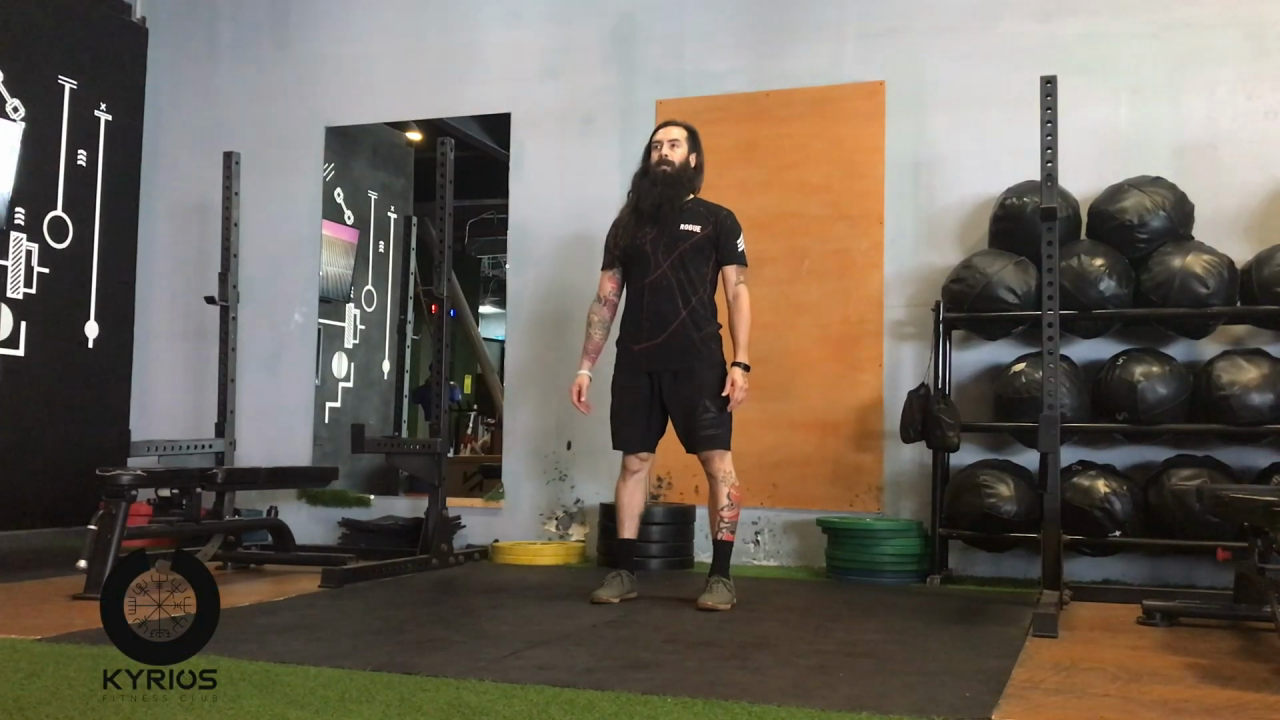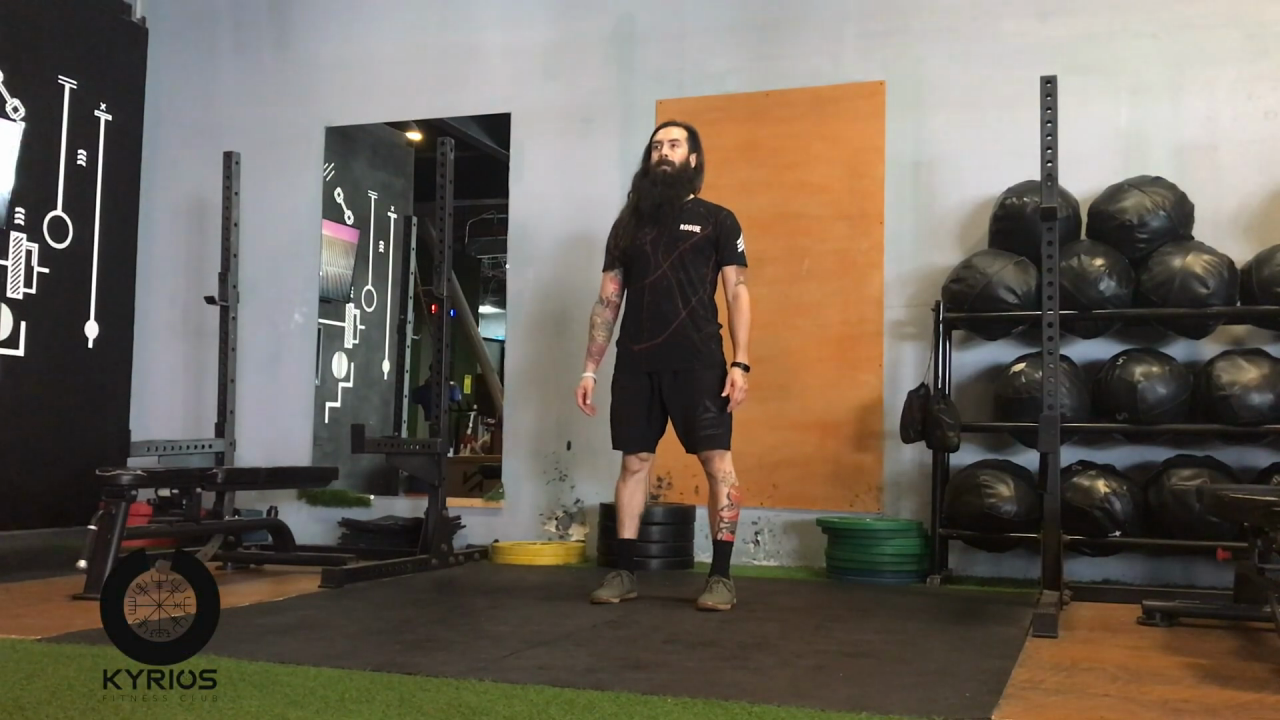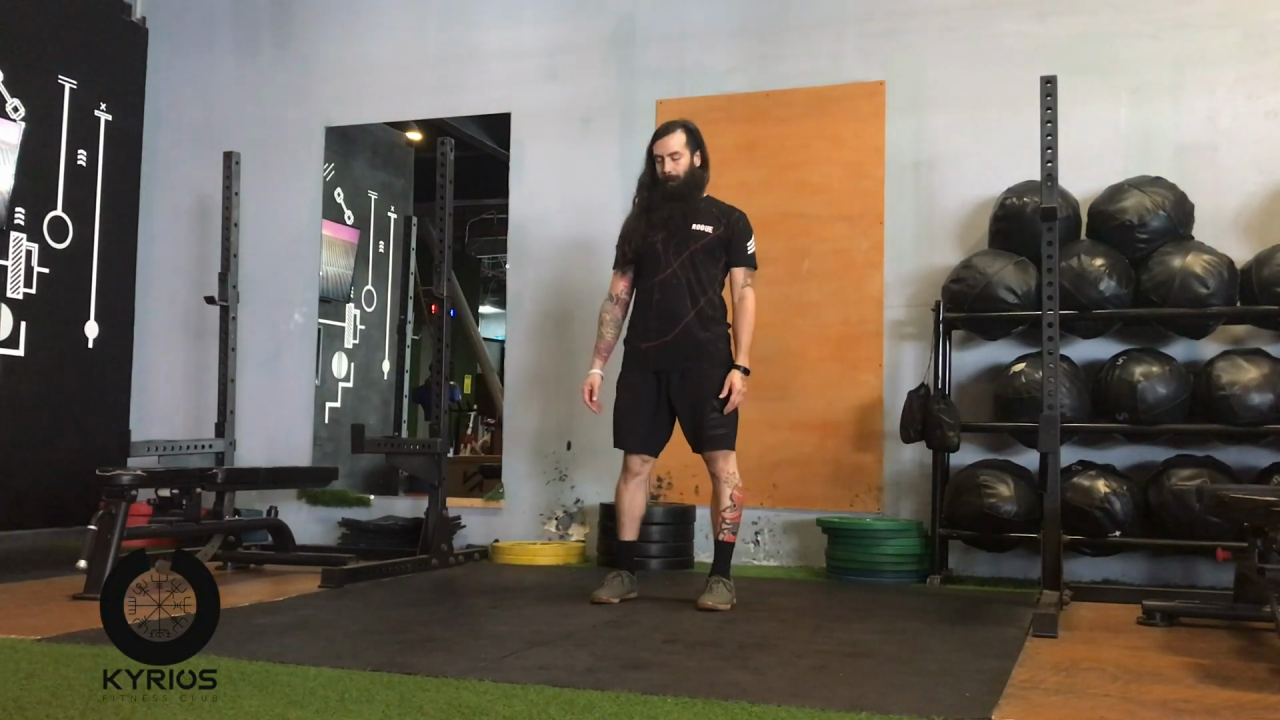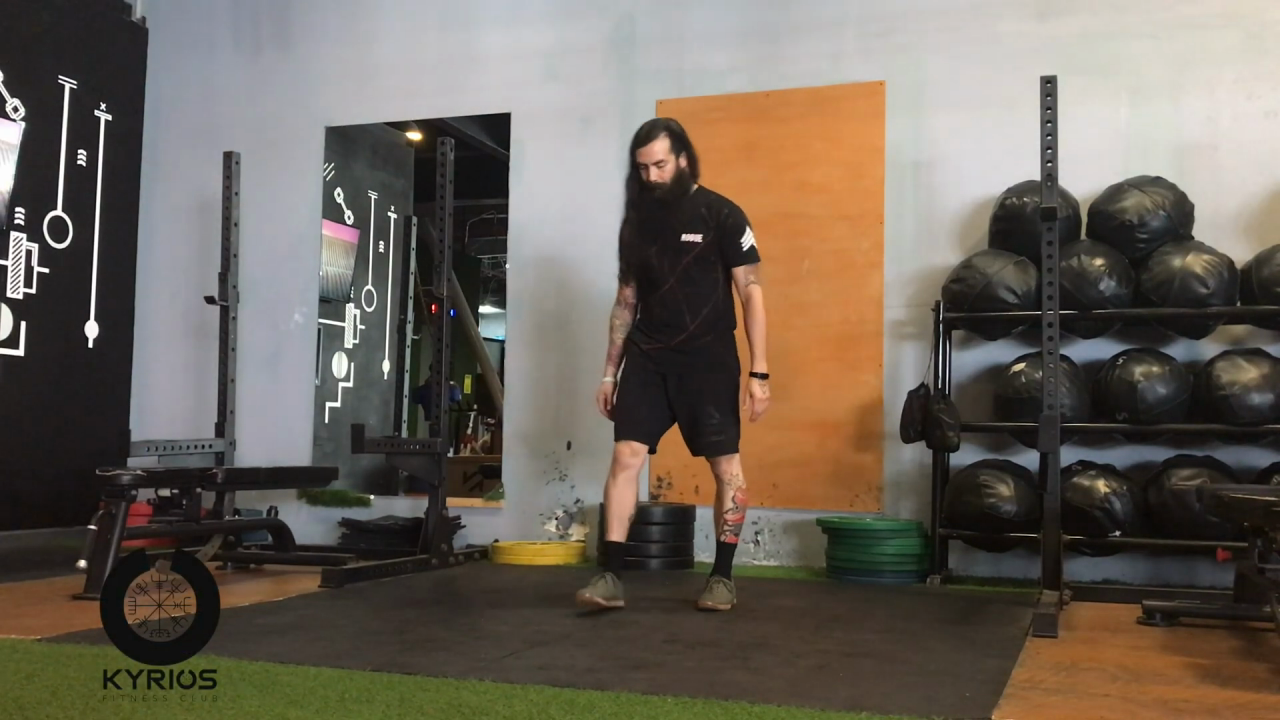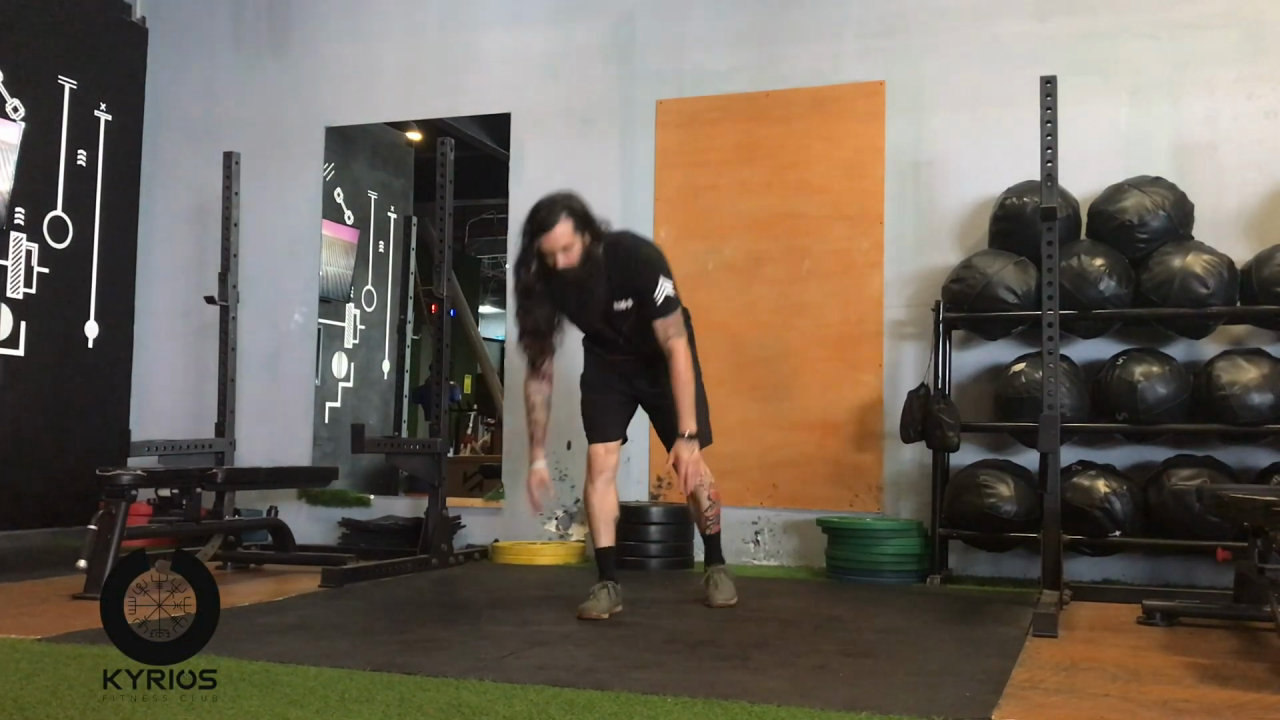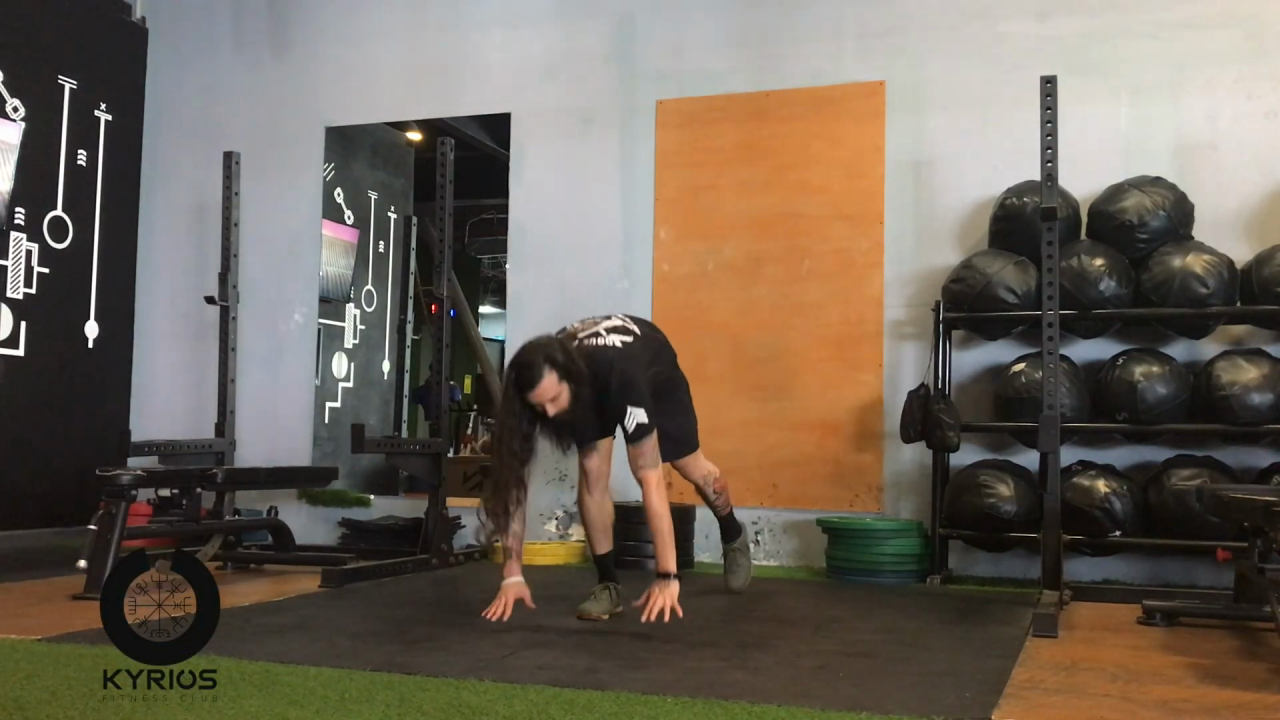
dt=0.5s
person 1, frame 1
left shoulder: (717, 220)
right shoulder: (628, 223)
left elbow: (737, 294)
right elbow: (605, 299)
left wrist: (740, 362)
right wrist: (585, 367)
left hip: (698, 362)
right hip: (636, 363)
left knee: (717, 461)
right knee: (634, 463)
left ankle: (721, 576)
right ankle: (624, 571)
person 1, frame 2
left shoulder: (716, 220)
right shoulder: (629, 224)
left elbow: (737, 293)
right elbow: (608, 300)
left wrist: (740, 362)
right wrist: (590, 369)
left hip: (697, 362)
right hip: (636, 363)
left knee: (717, 461)
right knee: (634, 462)
left ankle: (721, 576)
right ankle: (624, 571)
person 1, frame 3
left shoulder: (728, 220)
right shoulder: (640, 221)
left elbow: (744, 296)
right elbow: (617, 298)
left wrist: (740, 365)
right wrist: (597, 366)
left hip: (705, 361)
right hip: (643, 362)
left knee: (722, 463)
right knee: (634, 465)
left ankle: (721, 576)
right ankle: (624, 571)
person 1, frame 4
left shoulder: (722, 216)
right shoulder: (637, 221)
left elbow: (751, 294)
right elbow: (626, 301)
left wrist: (758, 372)
right wrist: (610, 372)
left hip: (708, 362)
right hip: (647, 360)
left knee: (725, 465)
right knee: (625, 458)
left ankle: (722, 576)
right ankle: (612, 574)
person 1, frame 5
left shoulder: (637, 257)
right shoulder: (544, 282)
left elbow: (677, 349)
right elbow: (540, 370)
left wrist: (687, 433)
right wrist: (538, 456)
left hip: (662, 354)
right hip: (607, 362)
left knee: (693, 464)
right knee: (600, 465)
left ankle: (716, 565)
right ankle: (607, 583)
person 1, frame 6
left shoulder: (623, 379)
right shoulder: (537, 390)
left elbow: (651, 481)
right elbow: (515, 480)
left wrist: (667, 577)
right wrist: (512, 575)
left hip: (654, 371)
right hip: (589, 385)
left knee: (691, 466)
right knee: (592, 470)
left ankle: (733, 537)
right ankle: (608, 584)
